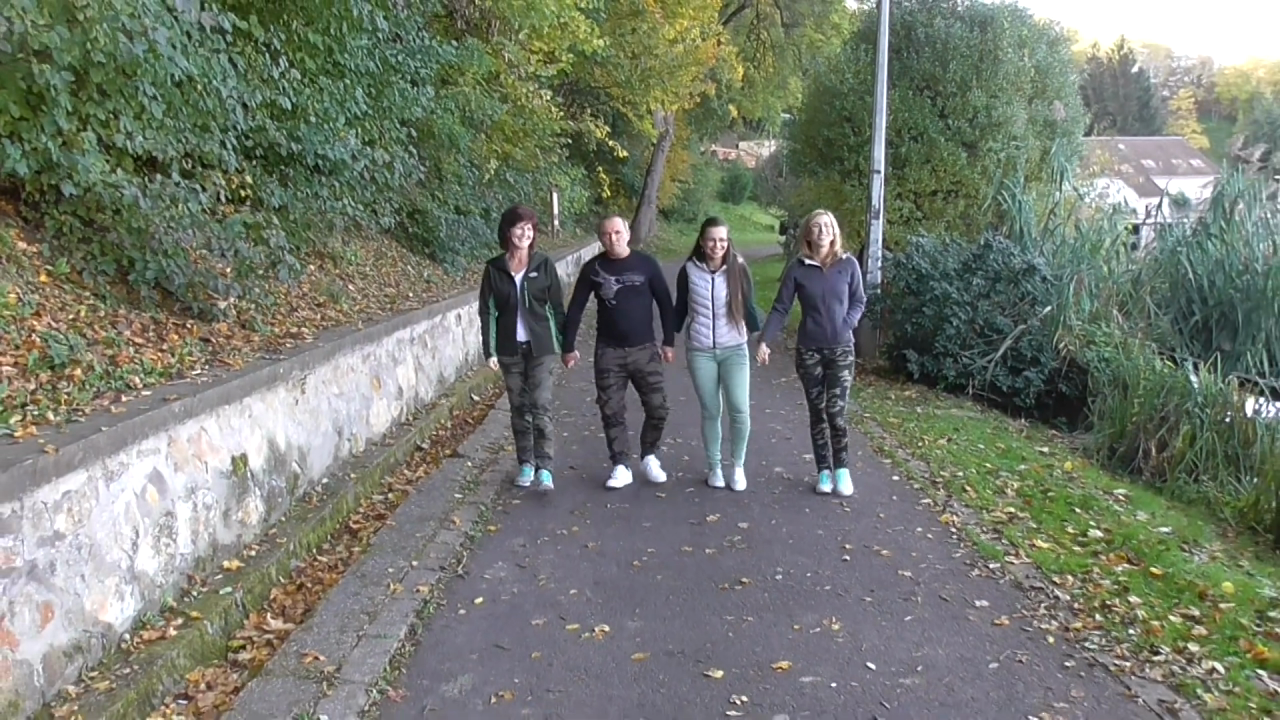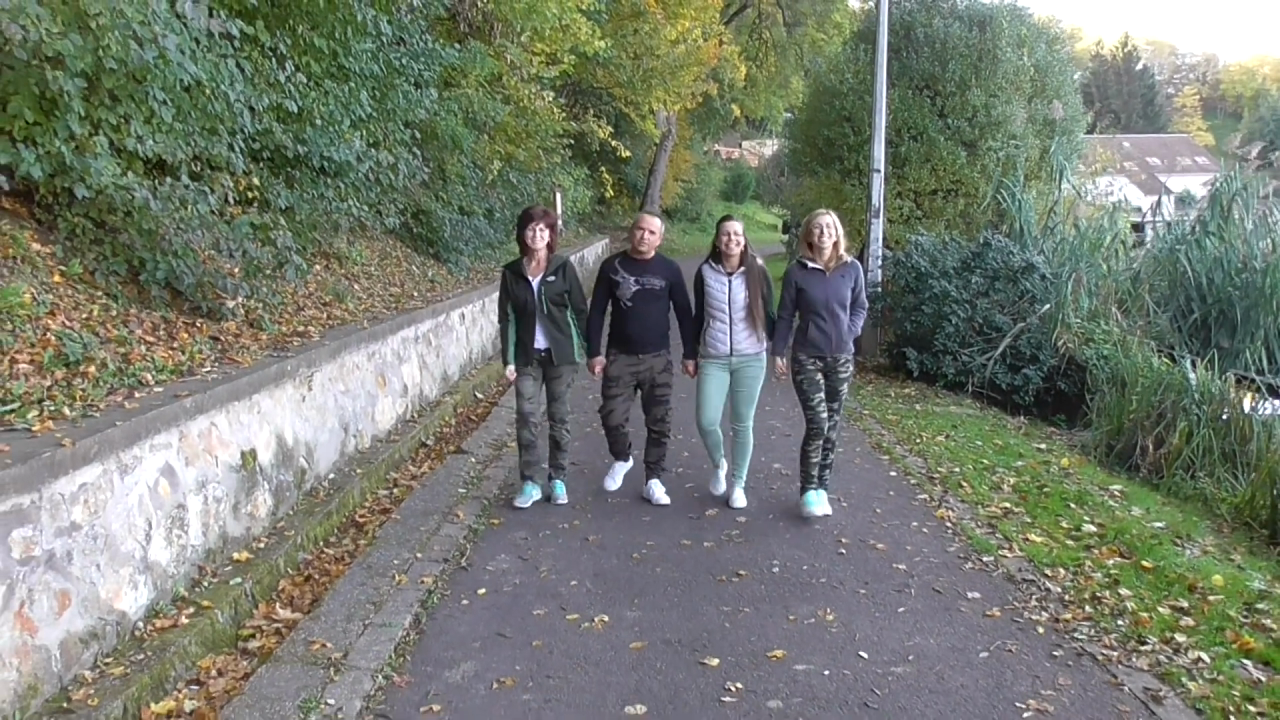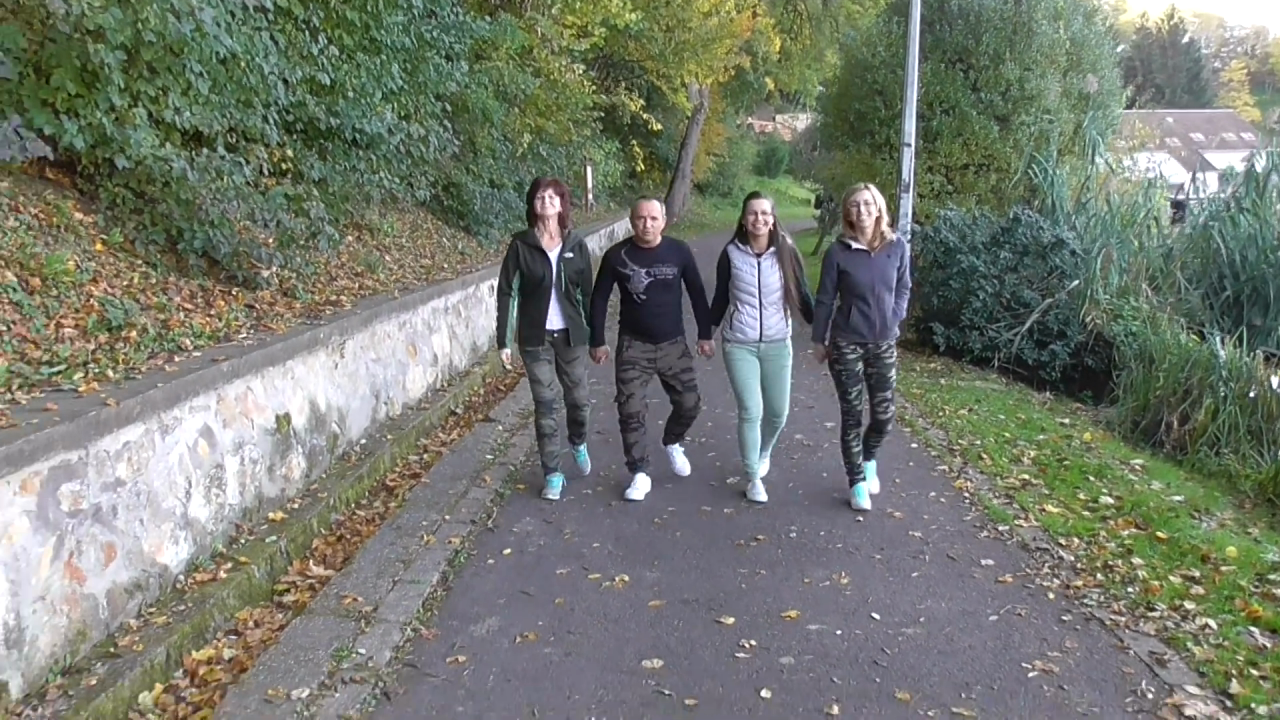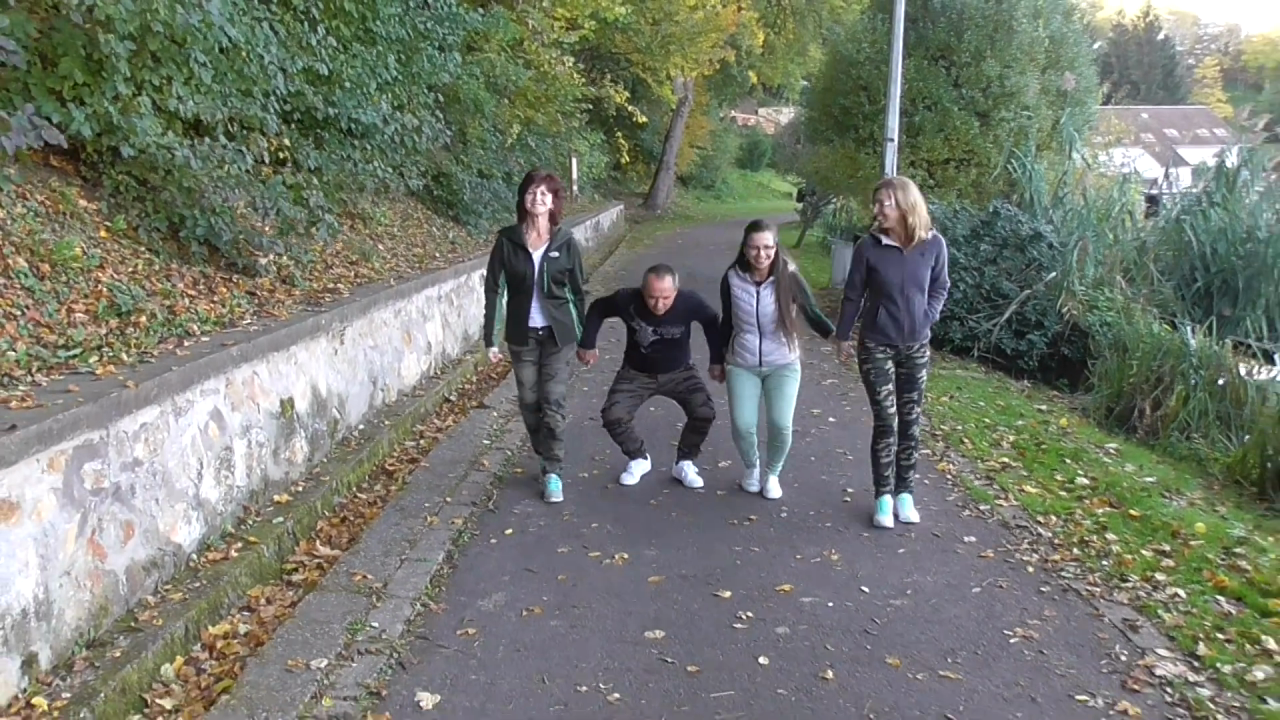
dt=0.7s
person 1, frame 1
left shoulder: (849, 265)
right shoulder: (797, 269)
left elbow: (859, 301)
right elbow: (781, 308)
left wrist: (846, 325)
right wrist: (764, 341)
left hip: (841, 349)
right hip: (808, 350)
left knee: (836, 412)
right knee: (817, 412)
left ankle: (841, 469)
right ankle: (823, 470)
person 1, frame 2
left shoulder: (851, 269)
right shoulder: (796, 272)
left elbow: (860, 308)
right elbow: (785, 316)
left wrist: (848, 333)
right wrist: (778, 352)
left hip: (841, 357)
right hip: (806, 357)
left knee: (831, 427)
right knee: (817, 424)
left ankle: (821, 488)
right ankle: (808, 490)
person 1, frame 3
left shoulder: (897, 247)
right shoulder: (838, 252)
left elbow: (904, 288)
right elbow: (825, 299)
left wrist: (895, 318)
right wrist: (820, 339)
left hip: (884, 344)
right hip: (846, 343)
left knee: (884, 416)
right knee: (852, 415)
left ankle: (867, 460)
right ankle: (857, 481)
person 1, frame 4
left shoulder: (933, 244)
right shoulder: (868, 247)
left elbow: (940, 287)
right elbow: (853, 294)
left wrist: (927, 318)
right wrist: (843, 335)
left hip: (916, 345)
right hip: (876, 345)
left knee: (910, 421)
right knee: (886, 420)
left ankle: (903, 492)
right ankle: (883, 495)
person 2, frame 1
left shoulder: (544, 264)
right shoulder: (494, 268)
left elbow: (557, 306)
right elbow: (487, 311)
left wrist: (566, 344)
right wrist: (489, 350)
left hip: (541, 347)
right hip: (510, 349)
left knee: (541, 406)
right knee: (519, 407)
left ankle: (545, 469)
right ankle: (526, 463)
person 2, frame 2
left shoulder: (563, 268)
right shoulder: (511, 273)
left elbow: (580, 310)
right elbow: (506, 318)
left wrist: (589, 352)
right wrist: (508, 359)
left hip: (560, 355)
right hip: (527, 356)
left knee: (558, 418)
right knee: (526, 417)
left ankle: (557, 479)
right ankle: (530, 483)
person 2, frame 3
left shoulder: (576, 245)
right shoulder: (520, 245)
left elbow: (586, 292)
right elbow: (506, 293)
left wrist: (594, 336)
right wrist: (503, 340)
left hip: (571, 336)
right hip: (535, 338)
left knee: (578, 400)
right knee: (546, 405)
left ankle: (578, 445)
right ankle: (553, 474)
person 2, frame 4
left shoulder: (566, 242)
right shoulder: (507, 240)
left elbow: (577, 291)
right elbow: (494, 290)
left wrist: (583, 337)
right wrist: (490, 338)
left hip: (558, 335)
right hip: (522, 336)
left knee: (553, 403)
right knee: (529, 403)
left ankle: (552, 473)
right ankle: (546, 458)
person 3, frame 1
left shoulder: (738, 268)
right shoulder: (689, 270)
left elbow: (749, 307)
right elbow: (680, 308)
left hip: (734, 350)
right hip: (700, 352)
left knee: (739, 409)
right knee: (710, 411)
left ankle: (737, 467)
right ankle: (714, 467)
person 3, frame 2
left shoulder: (757, 272)
right shoulder: (705, 272)
left elbow: (769, 314)
right elbow: (699, 315)
left hip: (750, 359)
right hip: (713, 359)
left knee: (742, 425)
right knee: (706, 422)
left ankle: (738, 485)
right ankle: (719, 465)
person 3, frame 3
left shoulder: (787, 252)
right shoulder: (731, 254)
left elbow: (803, 295)
right elbow: (721, 297)
left hip: (777, 344)
right hip: (739, 345)
left knee: (778, 410)
right knee: (749, 412)
left ankle: (763, 449)
right ankle: (753, 478)
person 3, frame 4
left shoulder: (789, 278)
right shoulder: (731, 279)
left elbow: (812, 314)
right elbow: (727, 322)
left wrist: (835, 335)
left hip: (783, 365)
right hip: (742, 366)
left knee: (781, 426)
right knee: (742, 427)
left ankle: (772, 473)
right ankle: (751, 467)
person 4, frame 1
left shoulder: (646, 264)
right shoulder: (592, 268)
left elbow: (664, 303)
right elbow: (576, 308)
left wrist: (668, 342)
right wrist: (569, 347)
left hip: (644, 350)
right hip: (608, 352)
left knee: (657, 408)
right knee: (611, 413)
left ankle: (649, 457)
right ankle: (621, 467)
person 4, frame 2
left shoulder: (669, 269)
right shoulder: (612, 266)
left elbow: (684, 313)
right elbow: (597, 311)
left wrist: (690, 354)
right wrist: (594, 352)
left hip: (658, 359)
right hip: (619, 357)
left knee: (659, 423)
right knee: (612, 418)
left ankle: (653, 481)
right ankle: (621, 459)
person 4, frame 3
left shoulder: (679, 251)
right shoulder: (616, 256)
left elbow: (697, 293)
right elbow: (599, 298)
left wrist: (705, 334)
right wrist: (597, 340)
left hip: (674, 345)
right hip: (633, 346)
left knee: (689, 405)
right knee: (631, 411)
left ankle: (672, 442)
right ankle: (640, 474)
person 4, frame 4
left shoulder: (689, 302)
right shoulder: (625, 300)
left elbow: (712, 323)
right elbow: (596, 310)
left wrist: (717, 360)
right wrist: (587, 344)
left hip: (678, 371)
right hip: (636, 373)
left knee: (704, 412)
right knee: (613, 415)
left ankle: (684, 462)
right ankle: (639, 458)
